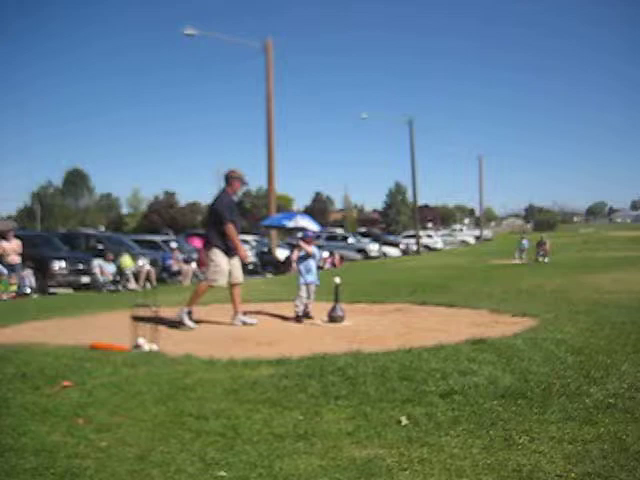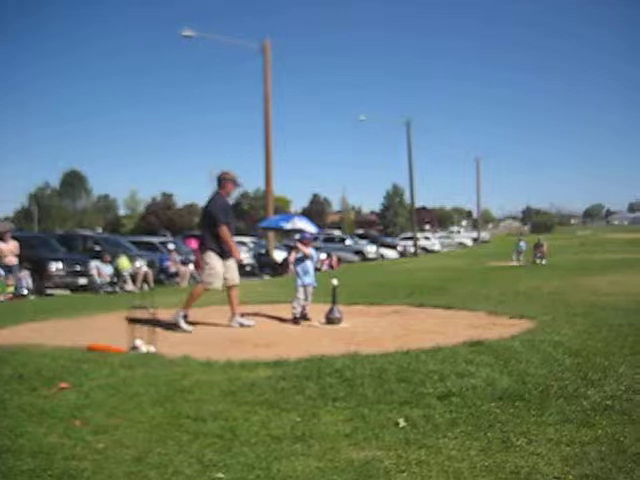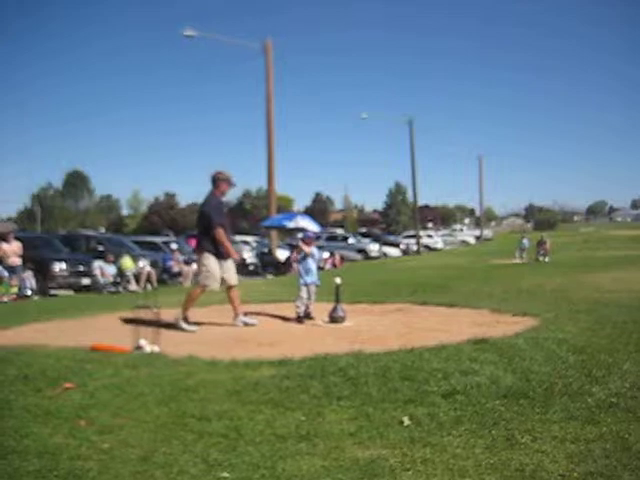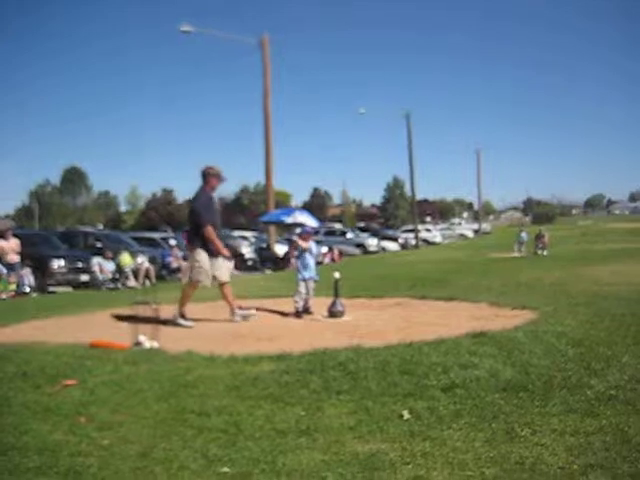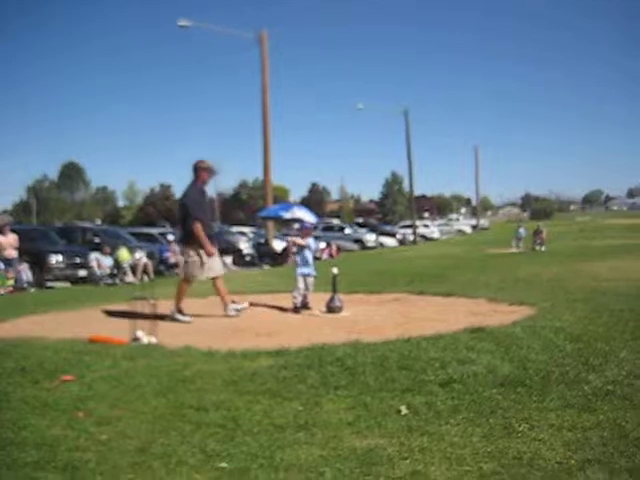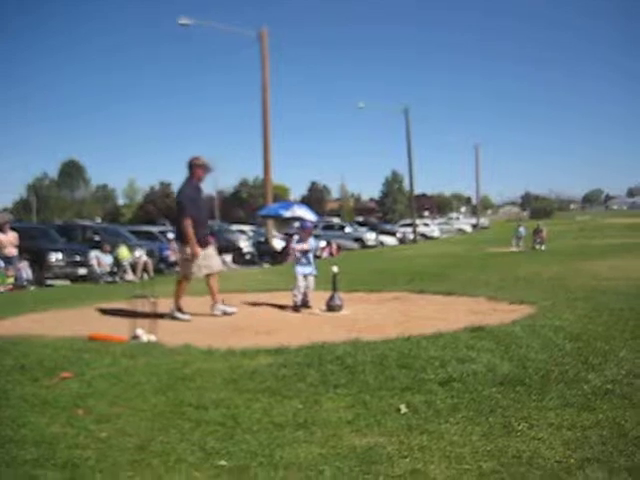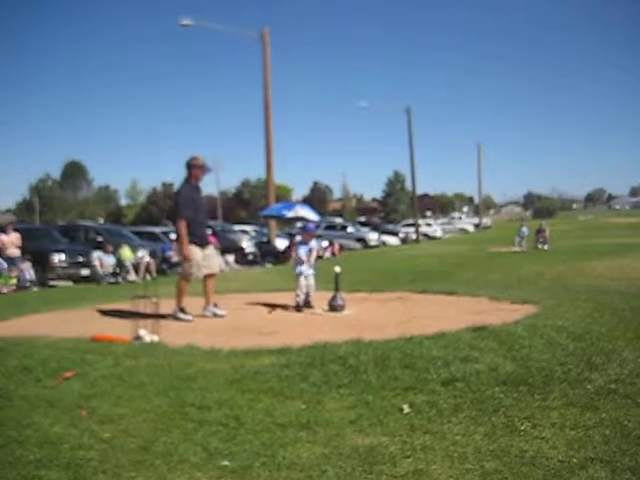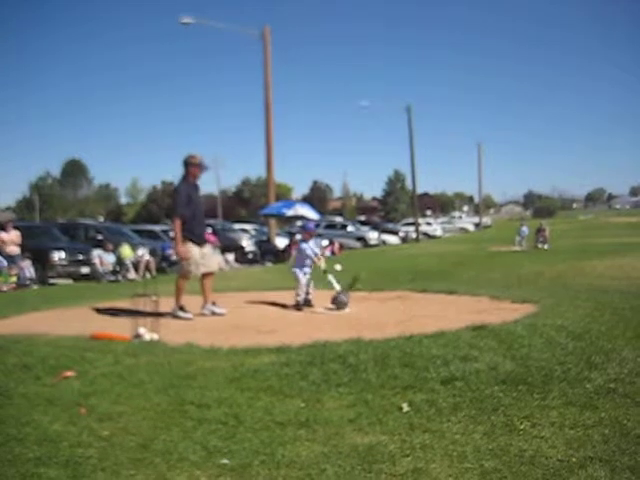
dt=0.1s
person 1, frame 1
left shoulder: (228, 200)
right shoulder: (224, 200)
right elbow: (228, 226)
left wrist: (237, 248)
right wrist: (240, 247)
left hip: (229, 249)
right hip: (217, 248)
left knee: (236, 281)
right knee: (211, 281)
left ankle: (238, 315)
right ankle: (186, 310)
person 1, frame 2
left shoulder: (222, 202)
right shoulder: (217, 202)
right elbow: (222, 228)
left wrist: (231, 250)
right wrist: (234, 249)
left hip: (223, 251)
right hip: (212, 250)
left knee: (233, 283)
right knee: (206, 283)
left ankle: (236, 317)
right ankle: (182, 313)
person 1, frame 3
left shoulder: (217, 203)
right shoulder: (211, 203)
right elbow: (217, 230)
left wrist: (228, 250)
right wrist: (231, 250)
left hip: (219, 251)
right hip: (208, 252)
left knee: (231, 283)
right knee: (202, 285)
left ankle: (239, 316)
right ankle: (182, 317)
person 1, frame 4
left shoulder: (208, 198)
right shoulder: (201, 199)
right elbow: (206, 227)
left wrist: (219, 247)
right wrist: (220, 247)
left hip: (211, 248)
right hip: (200, 248)
left knee: (224, 279)
right knee: (194, 281)
left ankle: (236, 310)
right ankle: (180, 313)
person 1, frame 5
left shoulder: (201, 192)
right shoulder: (191, 194)
right elbow: (194, 223)
left wrist: (208, 243)
right wrist: (207, 245)
left hip: (204, 243)
right hip: (193, 243)
left knee: (216, 273)
right knee: (188, 277)
left ankle: (228, 305)
right ankle: (177, 310)
person 1, frame 6
left shoulder: (196, 189)
right shoulder: (186, 191)
right elbow: (185, 220)
left wrist: (206, 238)
right wrist: (193, 244)
left hip: (203, 240)
right hip: (191, 241)
left knee: (212, 270)
right knee: (186, 275)
left ankle: (217, 305)
right ankle: (176, 308)
person 1, frame 7
left shoulder: (196, 189)
right shoulder: (184, 192)
right elbow: (181, 221)
right wrist: (184, 245)
left hip: (203, 240)
right hip: (191, 242)
left knee: (211, 271)
right knee: (187, 275)
left ankle: (209, 306)
right ankle: (179, 308)
person 1, frame 8
left shoulder: (194, 187)
right shoulder: (181, 190)
right elbow: (177, 219)
right wrist: (179, 244)
left hip: (201, 238)
right hip: (189, 240)
left knee: (209, 270)
right knee: (185, 273)
left ankle: (208, 304)
right ankle: (178, 307)
